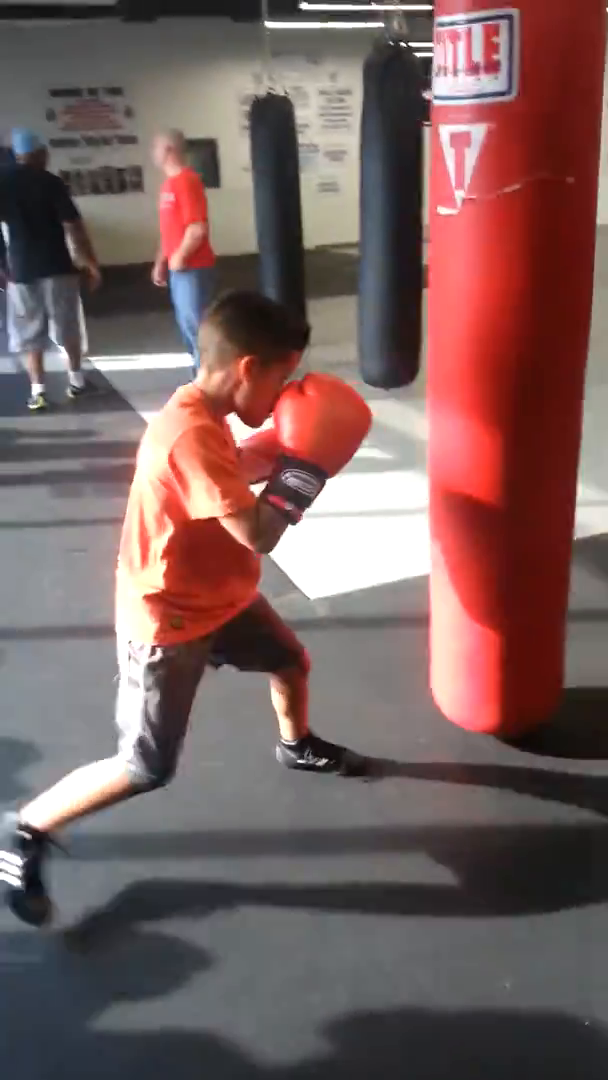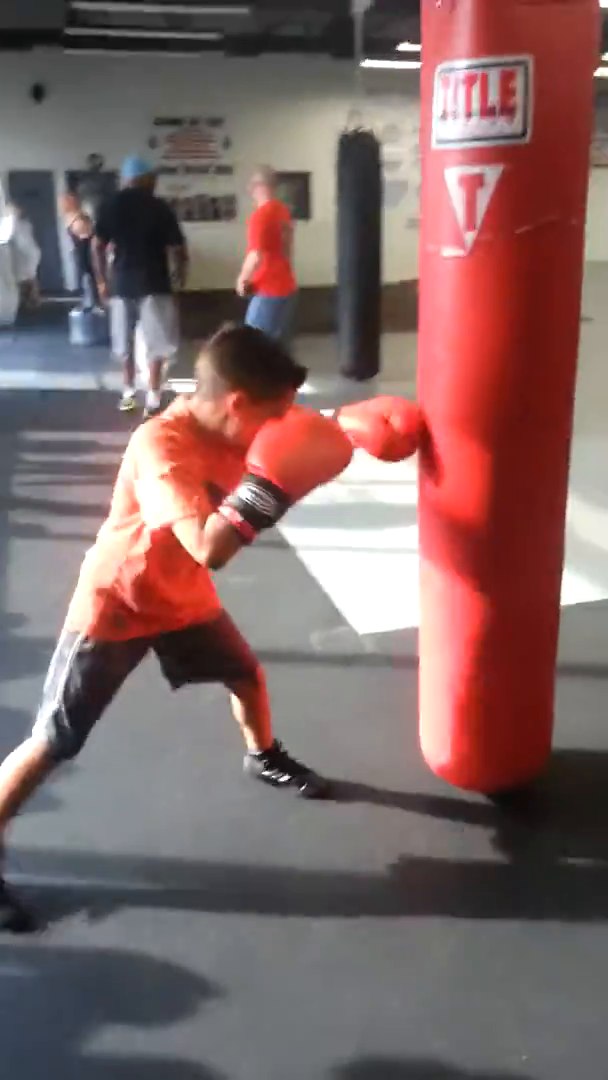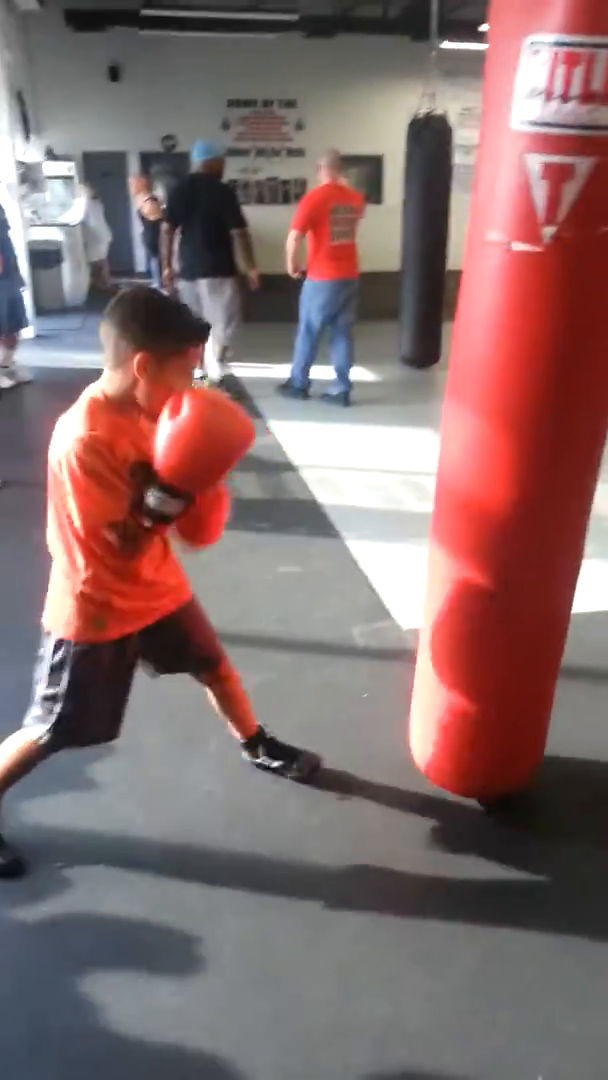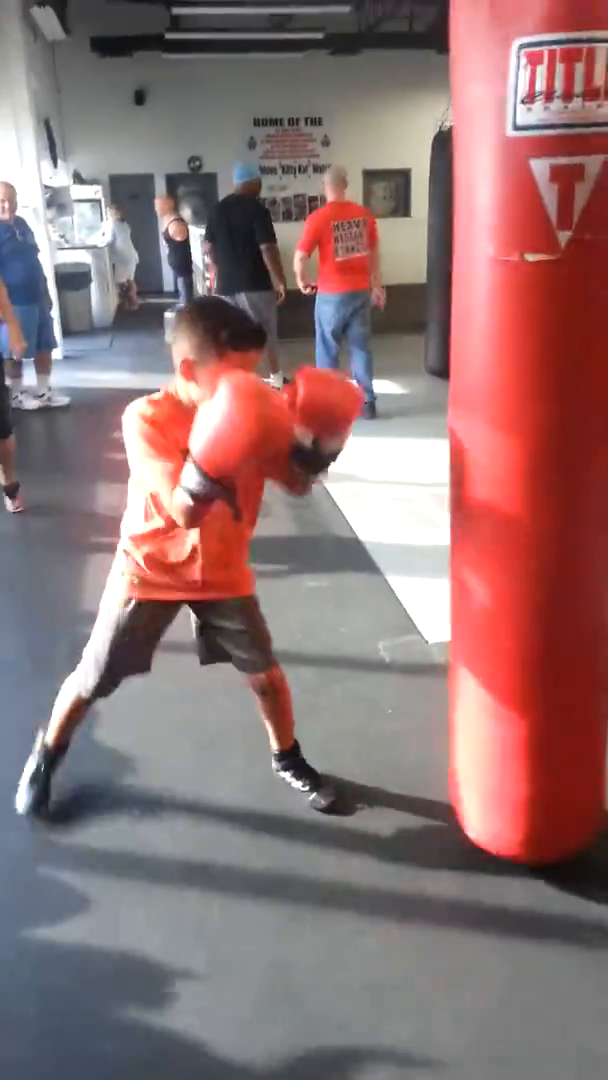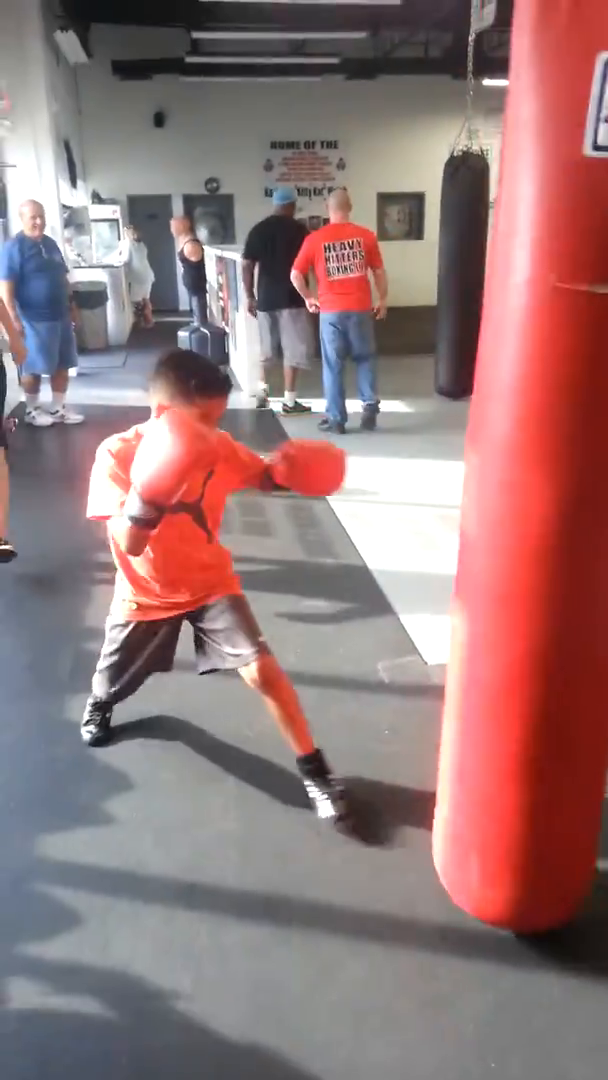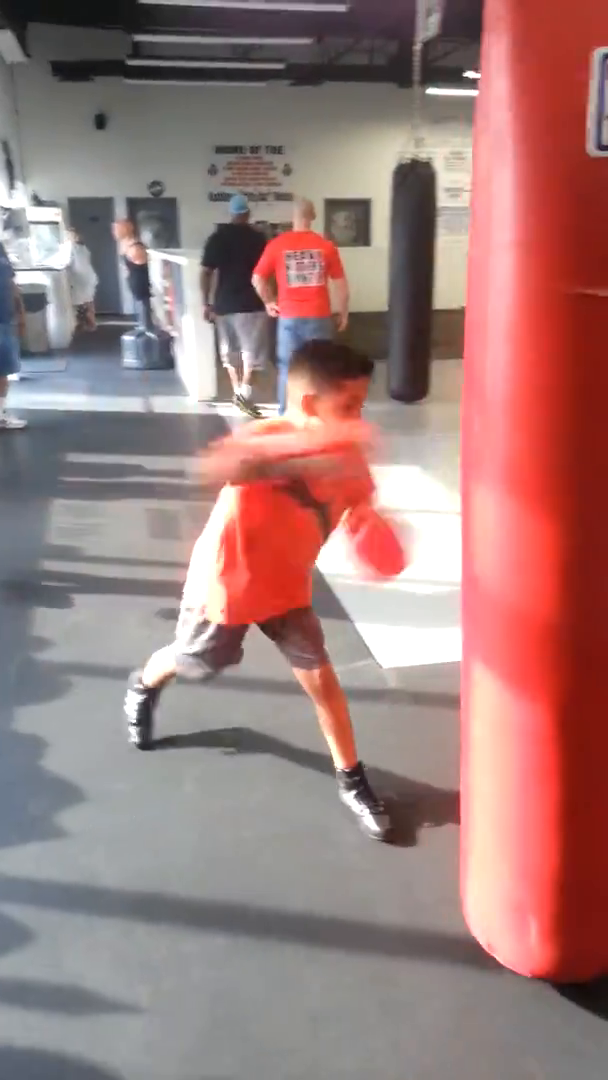
dt=0.4s
person 1, frame 1
left shoulder: (204, 415)
right shoulder: (190, 432)
left elbow: (230, 476)
right elbow: (259, 533)
left wrist: (280, 443)
right wrist: (310, 460)
left hip: (223, 592)
right hip: (165, 617)
left knee: (292, 662)
right knee: (145, 766)
left ankle: (298, 745)
person 1, frame 2
left shoulder: (214, 431)
right shoulder: (159, 446)
right elbow: (210, 547)
right wrist: (273, 483)
left hip: (182, 596)
right hip: (114, 605)
left knee: (248, 675)
right knee: (54, 741)
left ankle: (265, 757)
person 1, frame 3
left shoulder: (136, 409)
right shoulder: (85, 435)
right elbow: (125, 539)
left hip: (156, 583)
right hip: (95, 606)
left knee: (214, 665)
right knee: (51, 732)
left ankle: (257, 745)
person 1, frame 4
right shoulder: (147, 418)
left elbow: (297, 484)
right elbow: (185, 511)
left hip: (222, 573)
right hip: (148, 571)
left knee: (266, 675)
right knee: (94, 678)
left ankle: (288, 759)
right ankle: (47, 754)
person 1, frame 5
left shoulder: (217, 446)
right shoulder: (116, 455)
left elbow: (263, 475)
right elbow: (128, 543)
right wrist: (152, 490)
left hip: (210, 583)
right hip: (145, 594)
left knee: (262, 669)
right knee: (112, 679)
left ankle: (312, 768)
right ankle: (100, 707)
person 1, frame 6
right shoulder: (263, 438)
left elbow: (357, 501)
right elbow: (225, 466)
right wrist: (299, 457)
left hip: (287, 587)
right hip: (224, 584)
left knee: (319, 678)
right knee: (186, 661)
left ankle: (354, 781)
right ankle: (142, 689)
